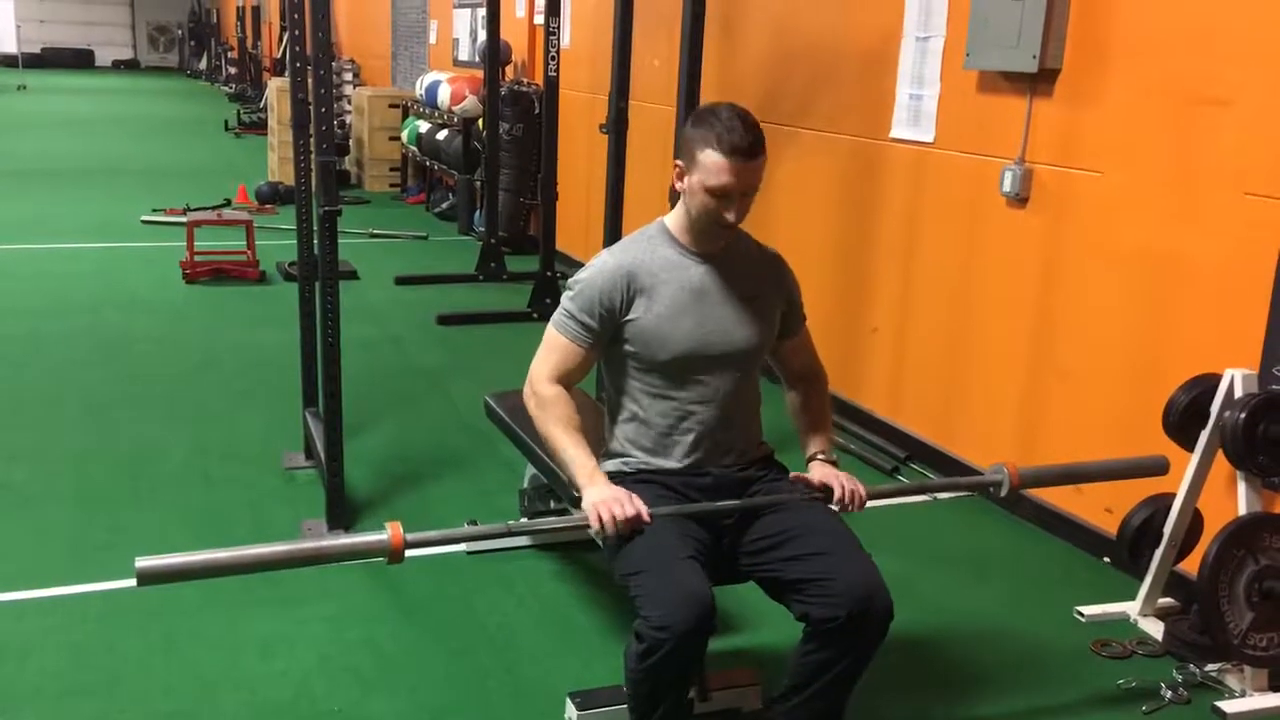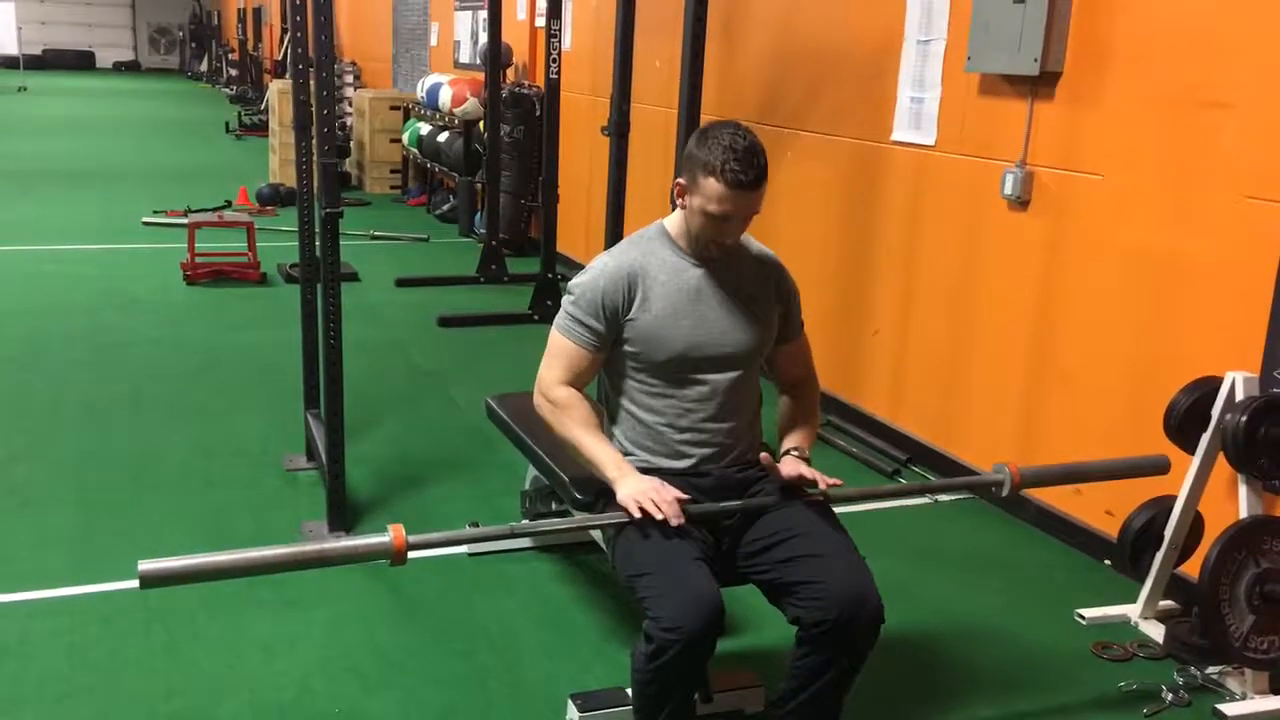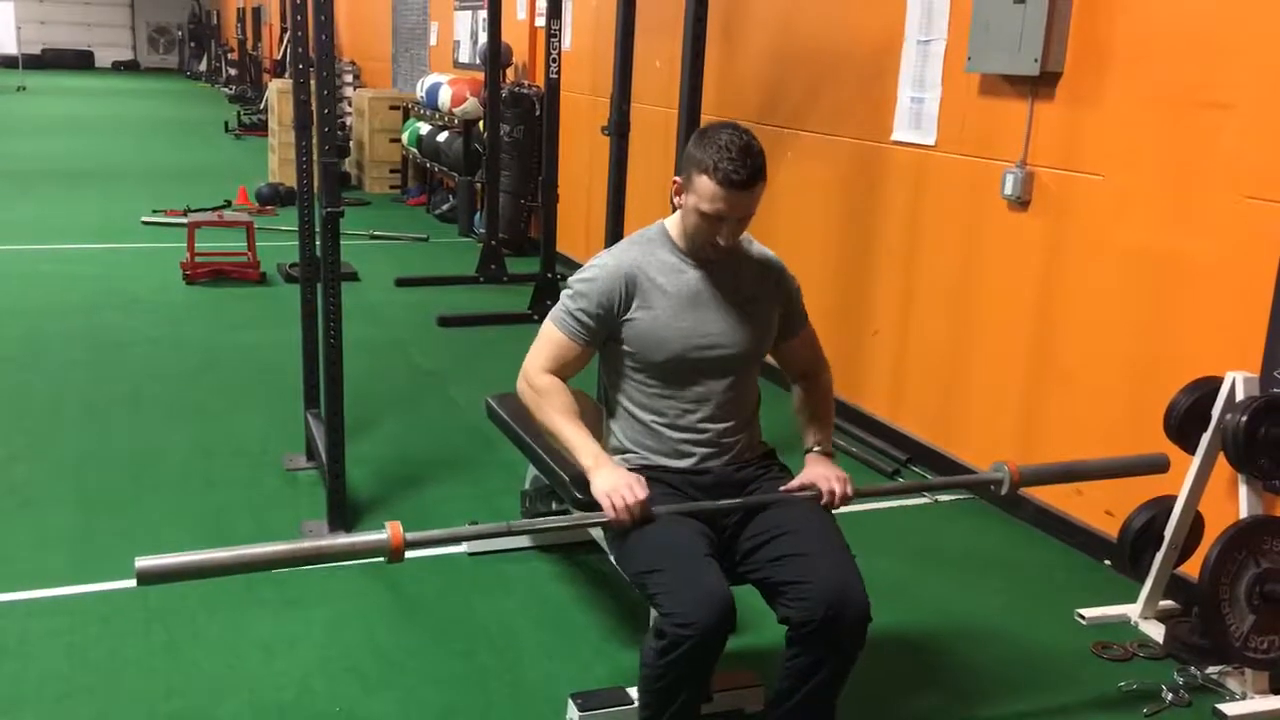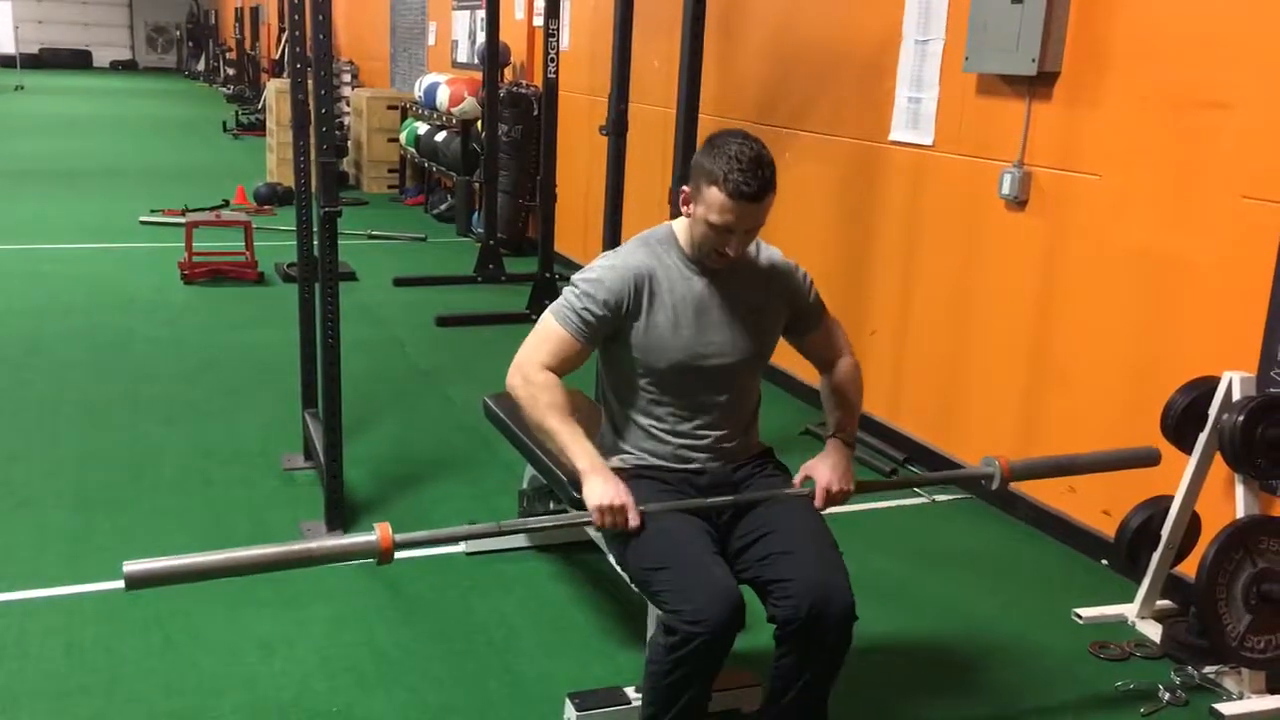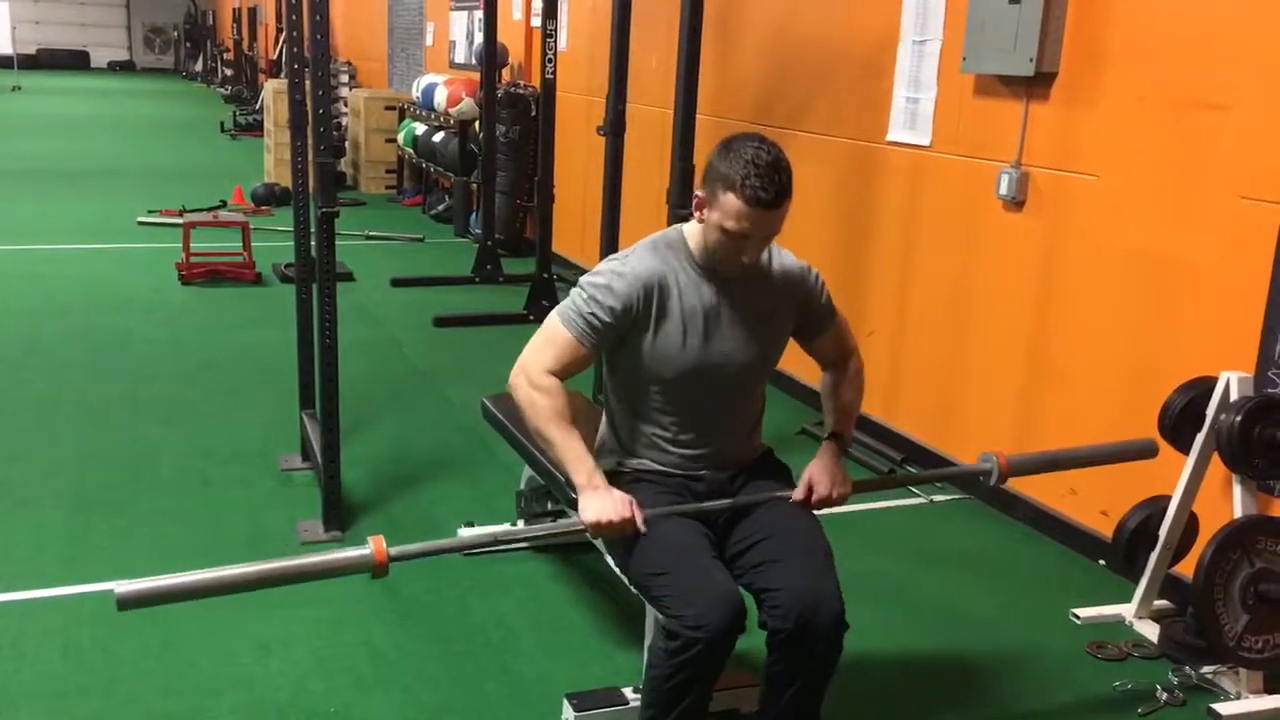
dt=0.3s
person 1, frame 1
left shoulder: (769, 271)
right shoulder: (618, 273)
left elbow: (804, 375)
right elbow: (545, 385)
left wrist: (820, 457)
right wrist: (594, 482)
left hip: (751, 479)
right hip: (651, 485)
left knee: (862, 603)
right knee: (679, 614)
person 1, frame 2
left shoulder: (768, 274)
right shoulder: (617, 275)
left elbow: (797, 381)
right elbow: (554, 391)
left wrist: (794, 451)
right wrist: (624, 476)
left hip: (751, 480)
right hip: (656, 487)
left knee: (852, 606)
right knee: (688, 615)
person 1, frame 3
left shoulder: (770, 276)
right shoulder: (618, 273)
left elbow: (809, 372)
right elbow: (538, 377)
left wrist: (819, 452)
right wrist: (601, 465)
left hip: (750, 476)
right hip: (653, 483)
left knee: (840, 605)
right knee: (701, 611)
person 1, frame 4
left shoulder: (781, 276)
right shoulder: (625, 274)
left elbow: (837, 359)
right elbow: (529, 373)
left wrist: (840, 443)
right wrist: (594, 470)
left hip: (747, 472)
right hip: (649, 479)
left knee: (824, 603)
right knee: (710, 608)
person 1, frame 5
left shoulder: (794, 280)
right shoulder: (633, 279)
left elbow: (843, 359)
right elbow: (533, 377)
left wrist: (833, 447)
right wrist: (592, 485)
left hip: (748, 476)
right hip: (650, 484)
left knee: (816, 613)
right knee: (710, 614)
